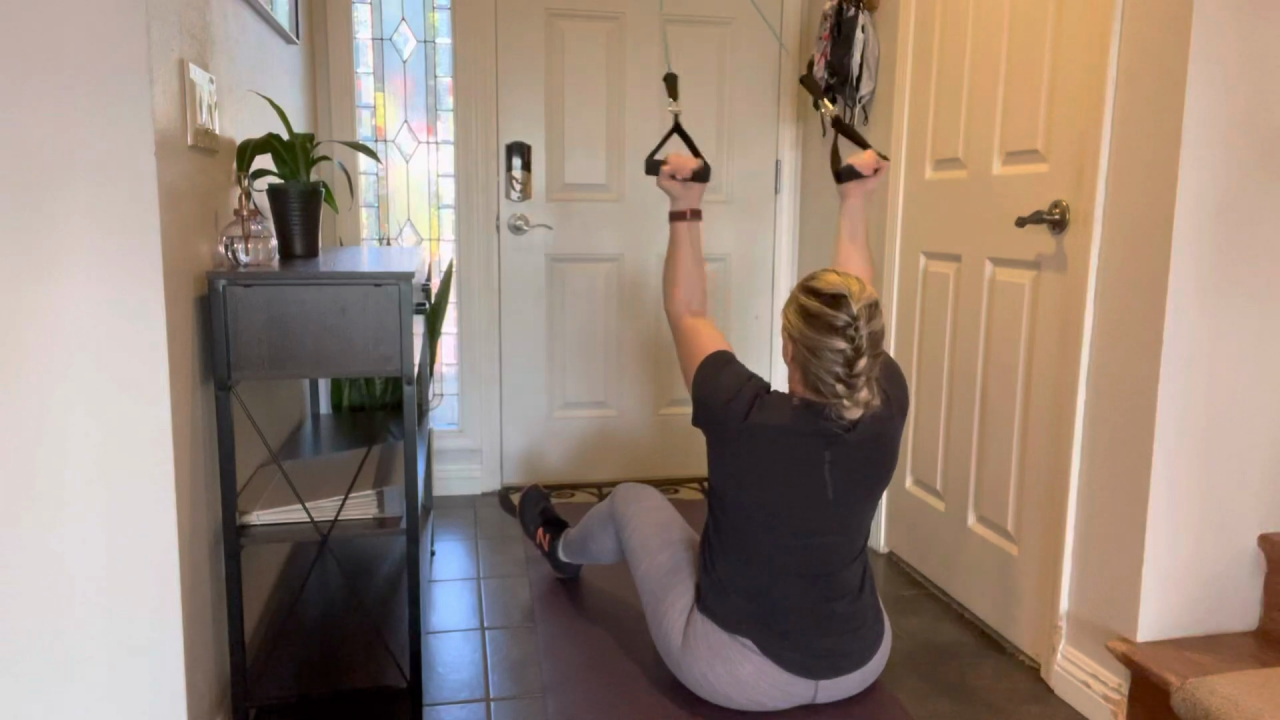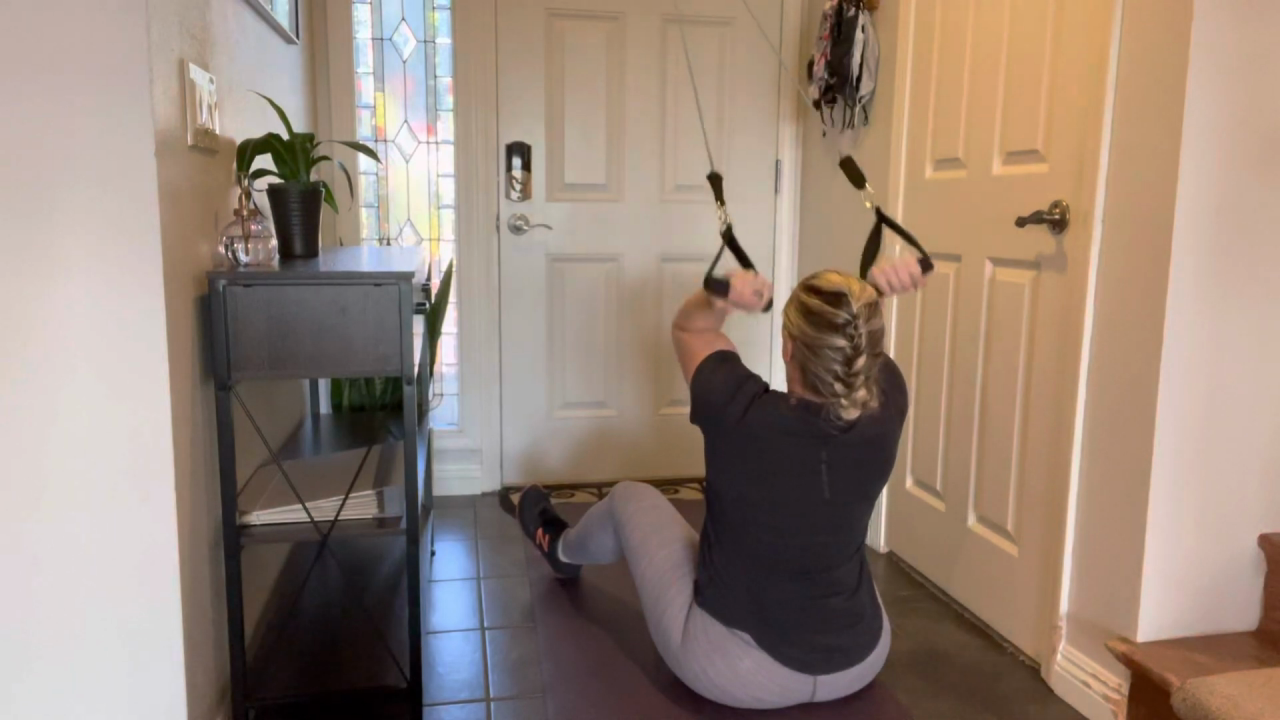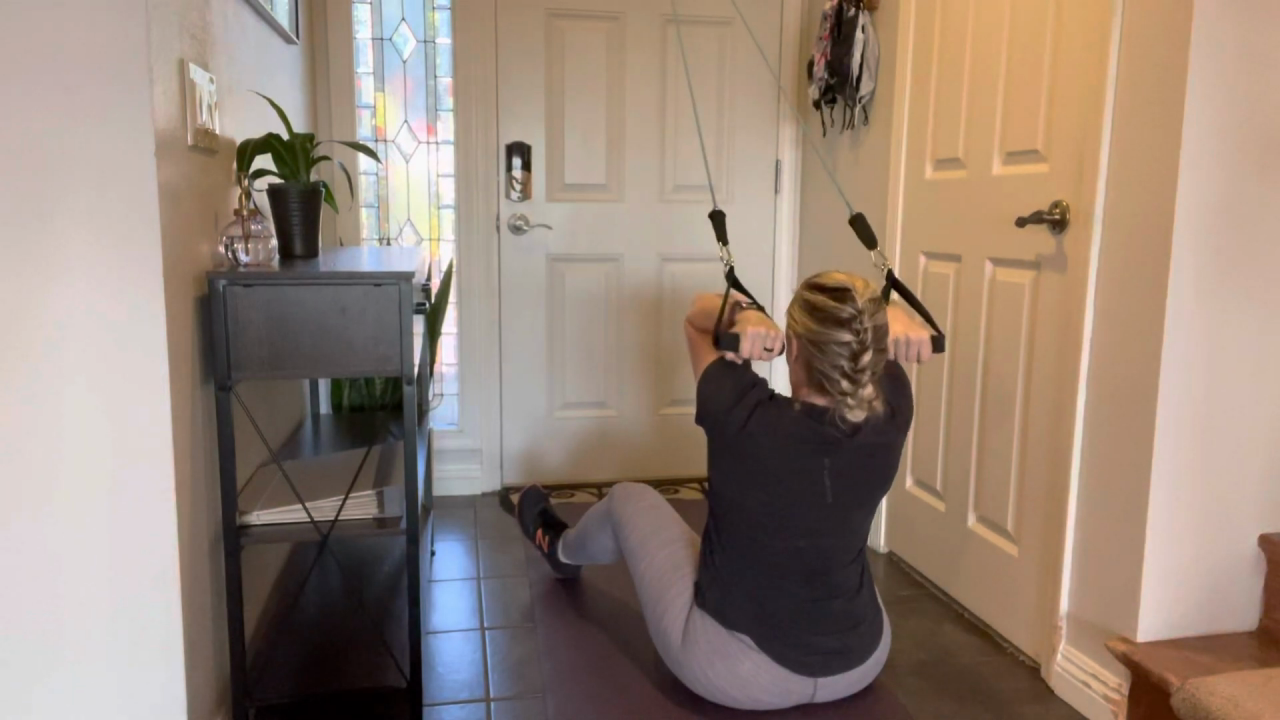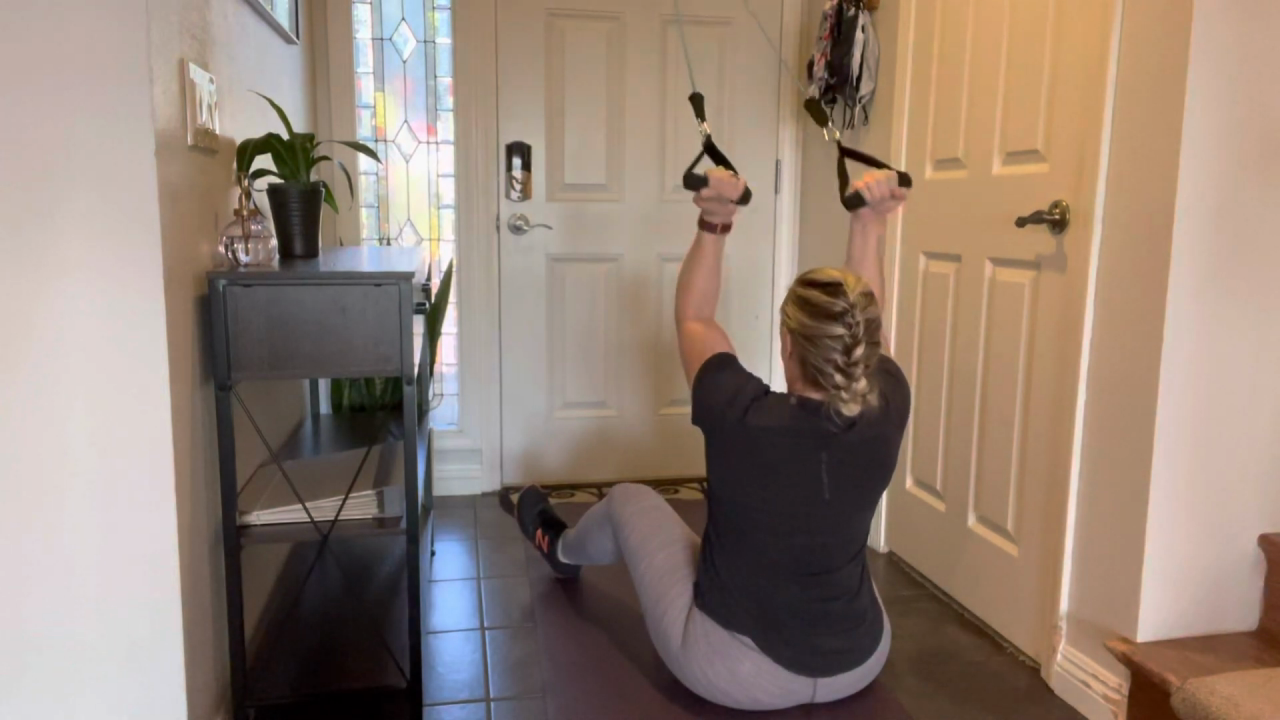
dt=0.5s
person 1, frame 1
left shoulder: (742, 419)
right shoulder: (884, 416)
left elbow: (687, 315)
right elbow: (856, 314)
left wrist: (684, 211)
right wrist: (852, 202)
left hip: (737, 675)
right hip: (859, 667)
left knee: (632, 501)
left ankle: (561, 549)
person 1, frame 2
left shoulder: (742, 419)
right shoulder: (884, 414)
left elbow: (688, 329)
right elbow: (852, 340)
left wrist: (721, 299)
right wrist: (876, 287)
left hip: (735, 673)
left knee: (631, 500)
left ankle: (560, 550)
person 1, frame 3
left shoulder: (745, 421)
right shoulder: (888, 418)
left elbow: (699, 319)
right elbow: (860, 337)
left wrist: (741, 320)
right wrist: (891, 319)
left hip: (735, 674)
left knee: (630, 500)
left ankle: (561, 549)
person 1, frame 4
left shoulder: (743, 420)
right shoulder: (886, 415)
left elbow: (692, 318)
right elbow: (859, 319)
left wrist: (714, 223)
right wrist: (869, 219)
left hip: (735, 673)
right hip: (858, 664)
left knee: (628, 501)
left ankle: (561, 550)
